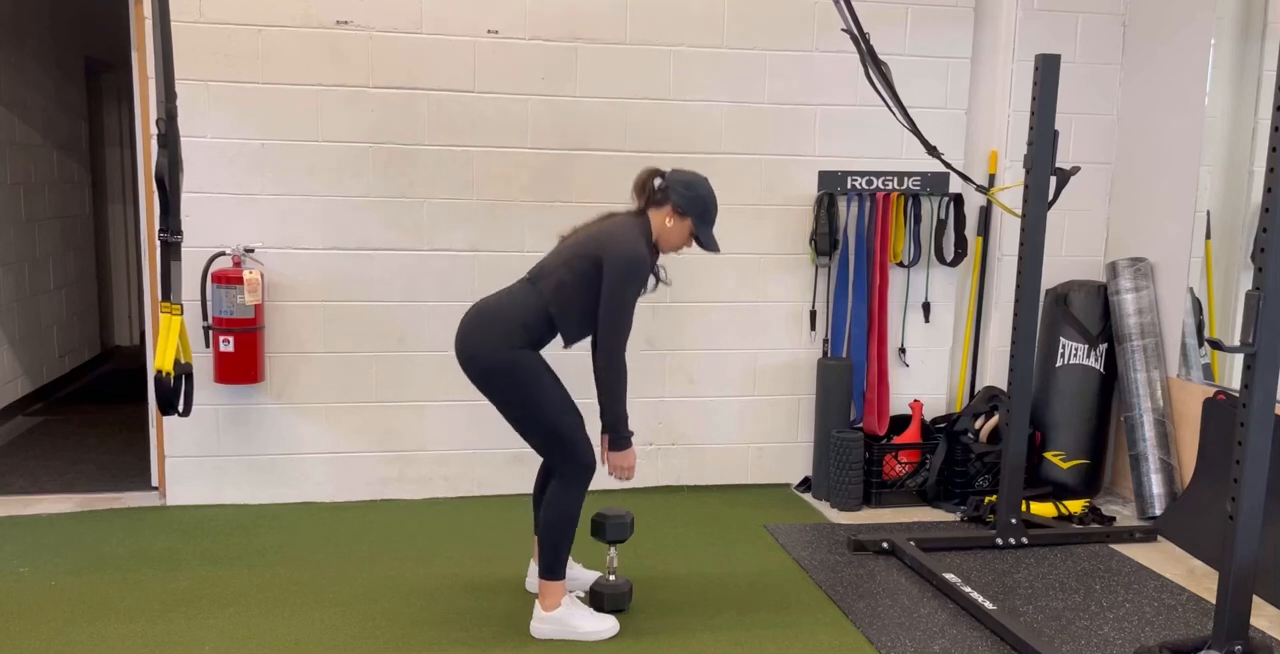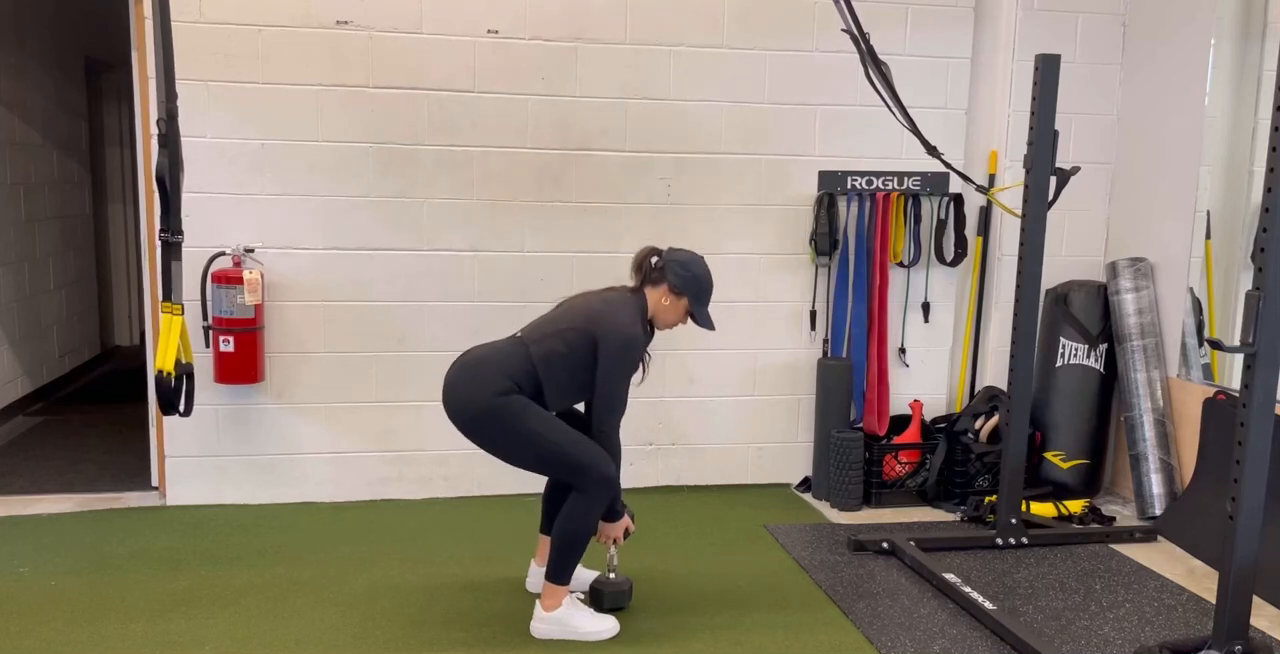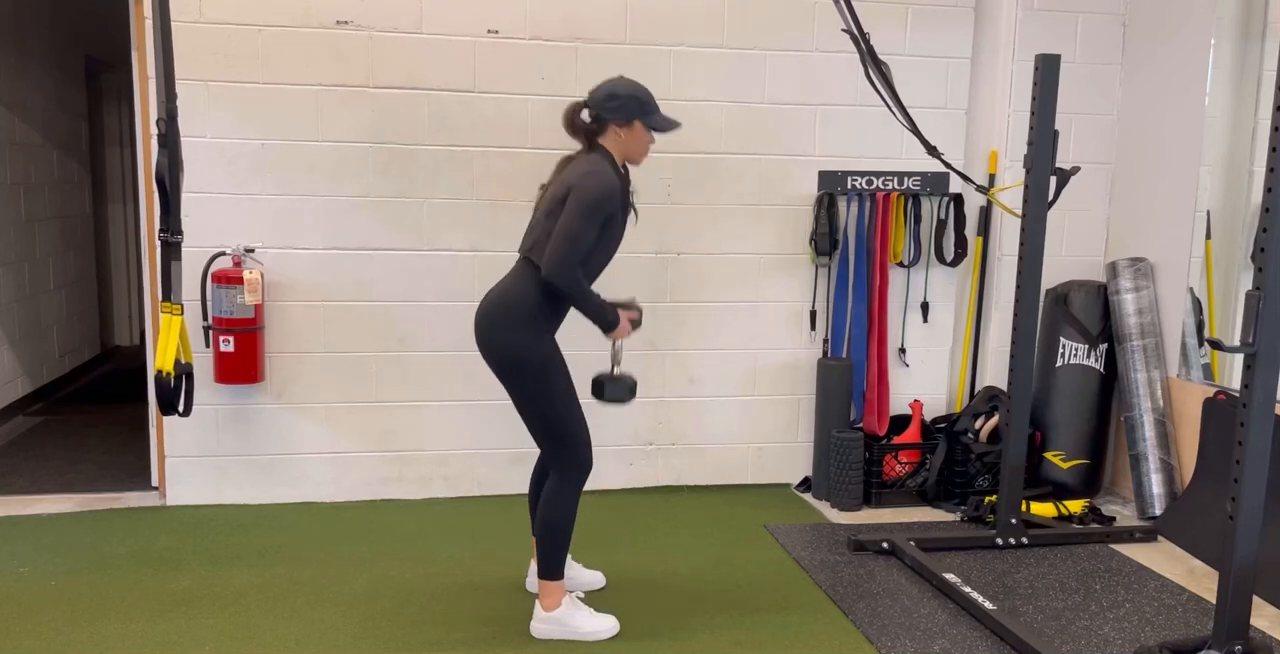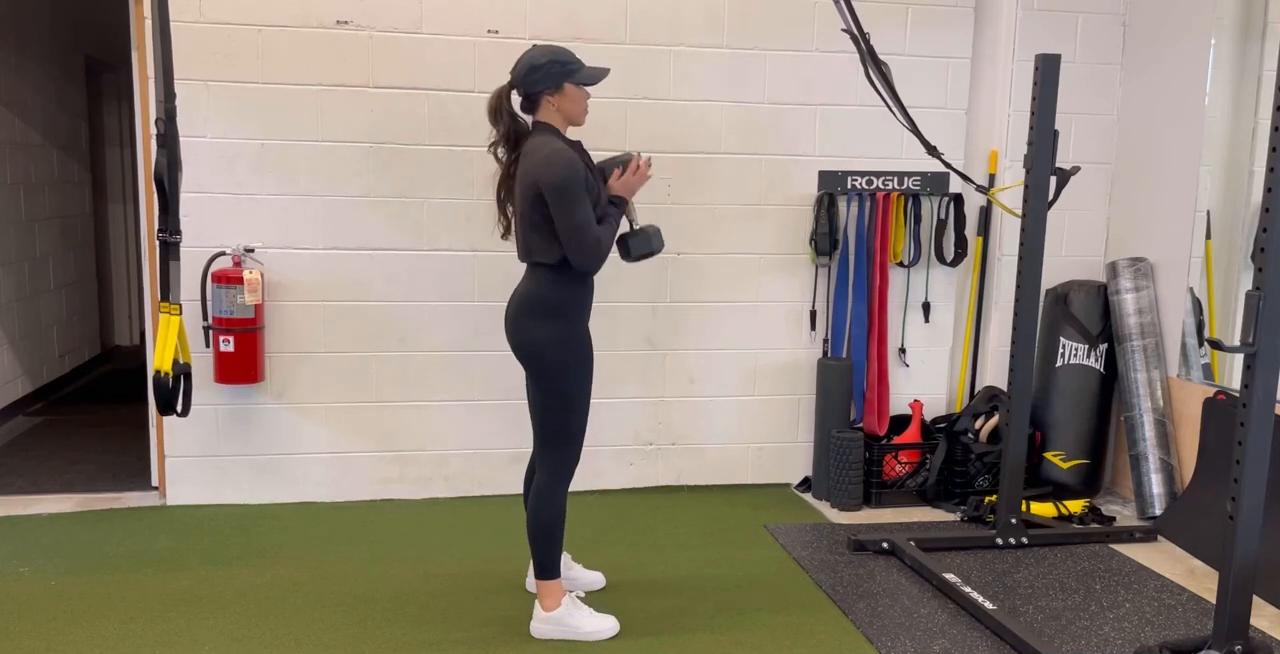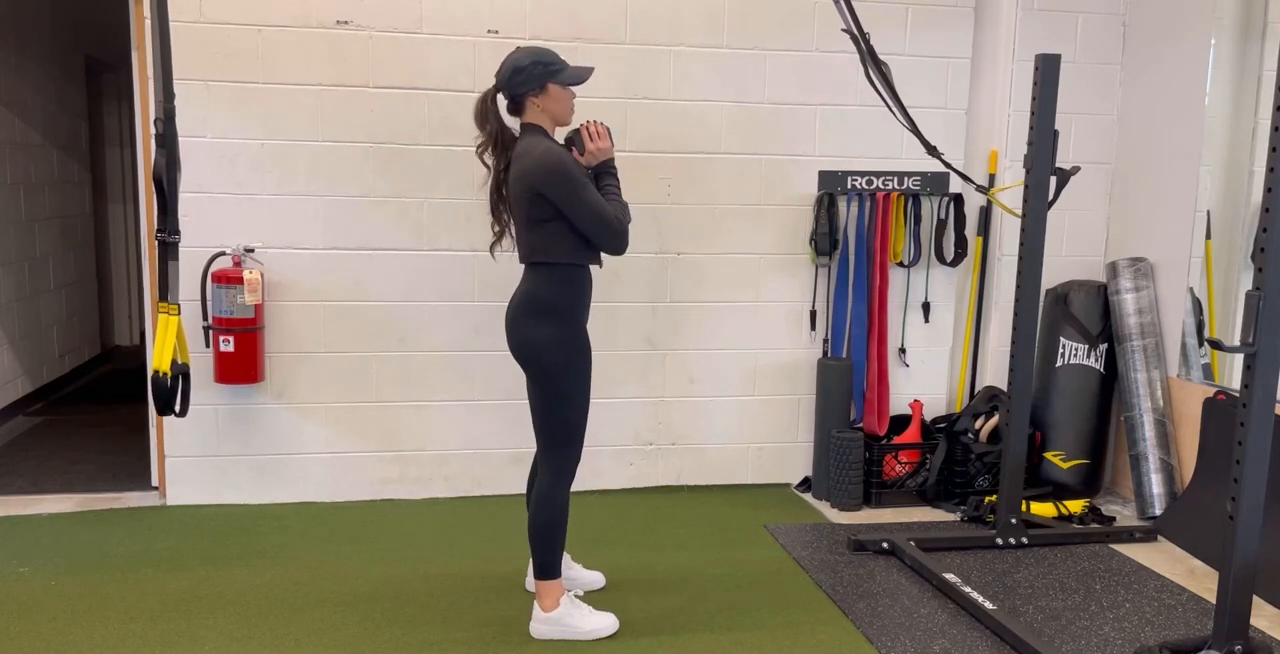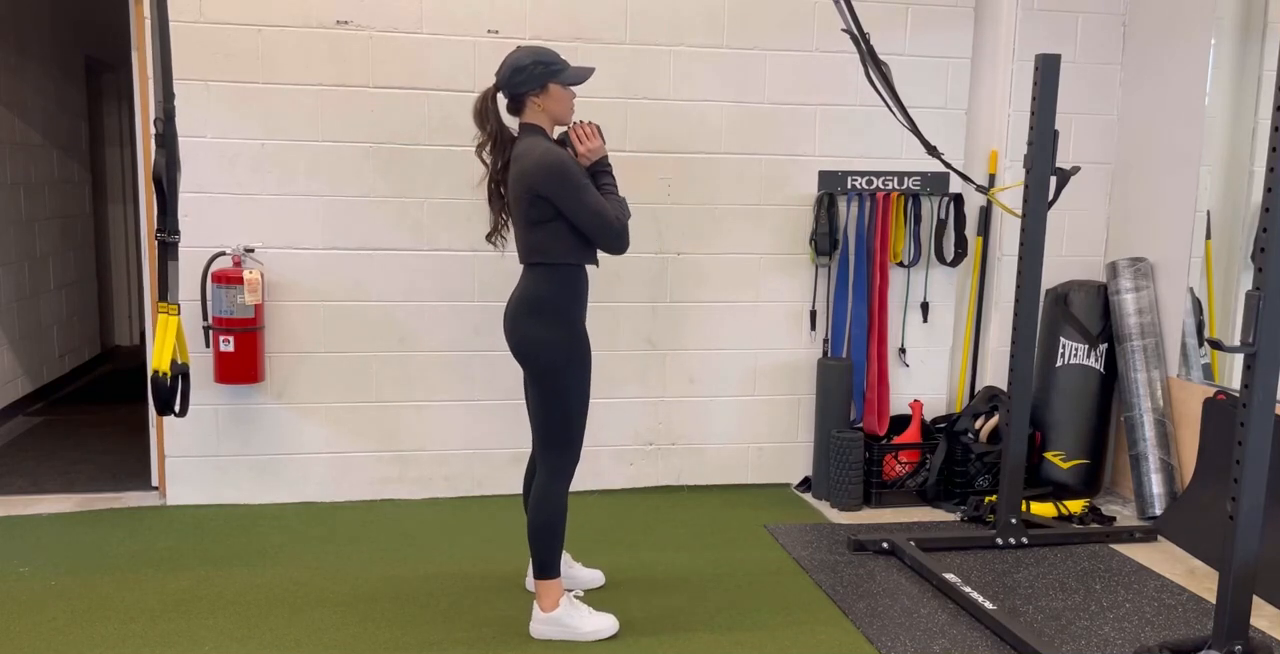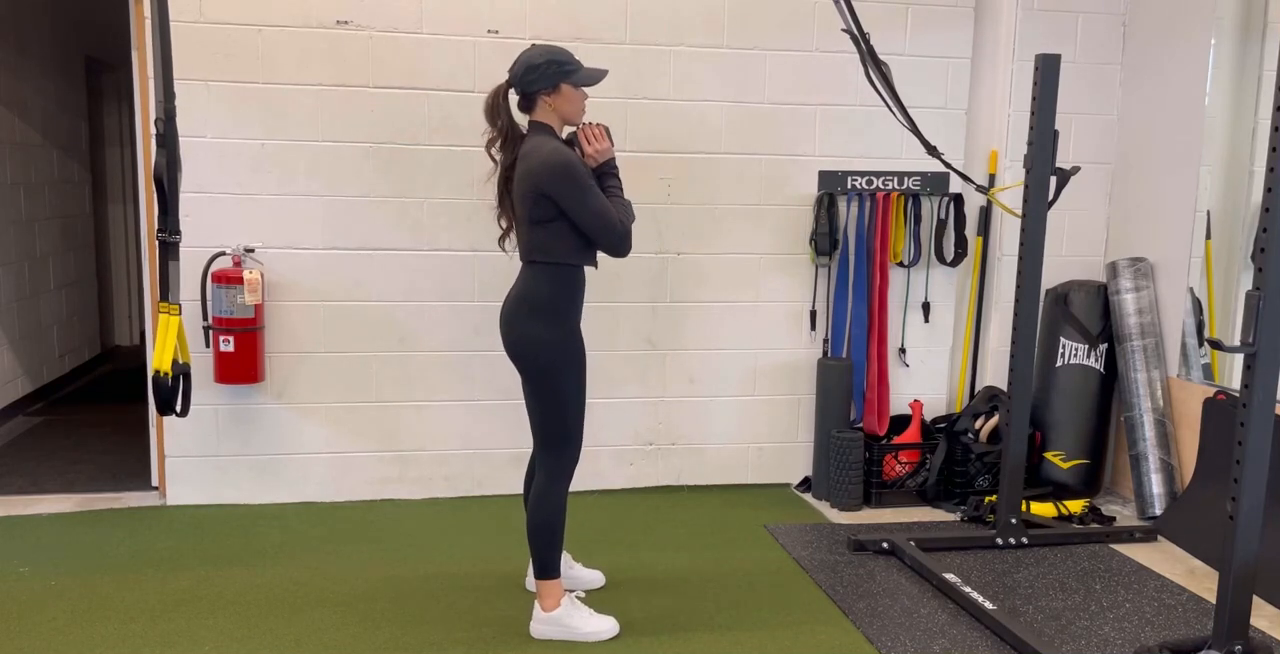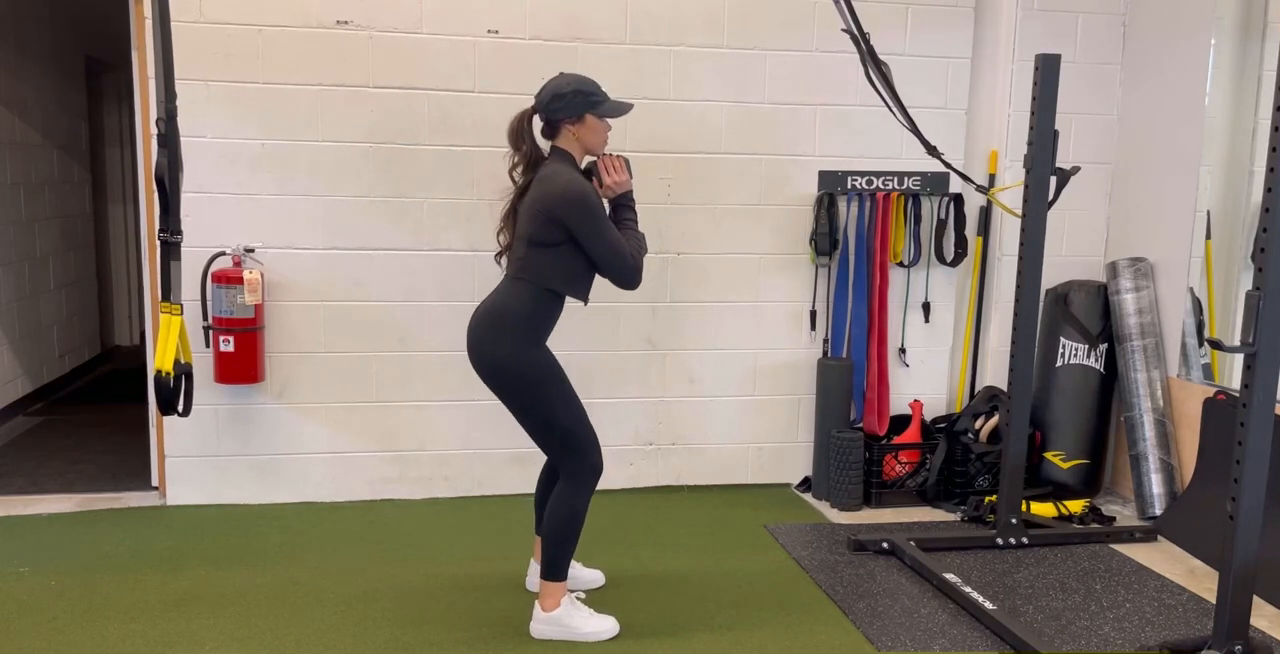
dt=0.4s
person 1, frame 1
left shoulder: (623, 233)
right shoulder: (630, 250)
left elbow: (601, 339)
right elbow: (609, 348)
left wrist: (611, 423)
right wrist: (619, 437)
left hip: (493, 333)
right hip: (498, 344)
left knee: (567, 442)
right knee: (575, 460)
left ankle: (545, 563)
right ankle: (551, 606)
person 1, frame 2
left shoulder: (618, 307)
right shoulder: (625, 329)
left elbow: (595, 417)
right elbow: (607, 423)
right wrist: (613, 510)
left hip: (483, 379)
right hip: (482, 395)
left knee: (577, 449)
right knee: (595, 473)
left ankle: (545, 563)
right ankle: (552, 608)
person 1, frame 3
left shoulder: (588, 169)
right shoulder: (602, 182)
right elbow: (558, 268)
left wrist: (605, 313)
right wrist: (607, 319)
left hip: (512, 318)
right hip: (518, 328)
left knee: (560, 449)
right knee: (573, 458)
left ankle: (546, 563)
right ankle: (551, 607)
person 1, frame 4
left shoulder: (539, 150)
right shoulder: (556, 159)
right elbow: (587, 254)
left wrist: (607, 191)
right wrist: (619, 199)
left hip: (542, 311)
right hip: (553, 319)
left knee: (552, 449)
right knee: (560, 455)
left ankle: (549, 563)
right ankle: (551, 606)
person 1, frame 5
left shoulder: (531, 154)
right shoulder: (547, 160)
left elbow: (582, 217)
right elbow: (614, 236)
left wrist: (589, 168)
right wrist: (603, 168)
left hip: (544, 311)
right hip: (552, 318)
left knee: (555, 449)
right knee: (560, 456)
left ankle: (548, 563)
right ankle: (550, 606)
person 1, frame 6
left shoulder: (530, 154)
right shoulder: (547, 160)
left elbow: (582, 217)
right elbow: (615, 235)
left wrist: (586, 167)
right wrist: (598, 166)
left hip: (542, 311)
right hip: (552, 318)
left knee: (550, 450)
right knee: (559, 456)
left ankle: (547, 564)
right ankle: (550, 607)
person 1, frame 7
left shoulder: (536, 152)
right shoulder: (553, 159)
left elbow: (582, 219)
right elbow: (617, 238)
left wrist: (592, 169)
right wrist: (605, 169)
left hip: (538, 312)
right hip: (546, 320)
left knee: (553, 449)
right knee: (558, 457)
left ankle: (548, 563)
right ankle: (550, 607)
person 1, frame 8
left shoulder: (552, 176)
right shoulder: (569, 189)
left elbow: (593, 250)
right elbow: (627, 272)
left wrist: (606, 200)
right wrist: (622, 202)
left hip: (507, 332)
right hip: (510, 340)
left knee: (568, 449)
right knee: (582, 460)
left ankle: (545, 562)
right ankle: (552, 607)
